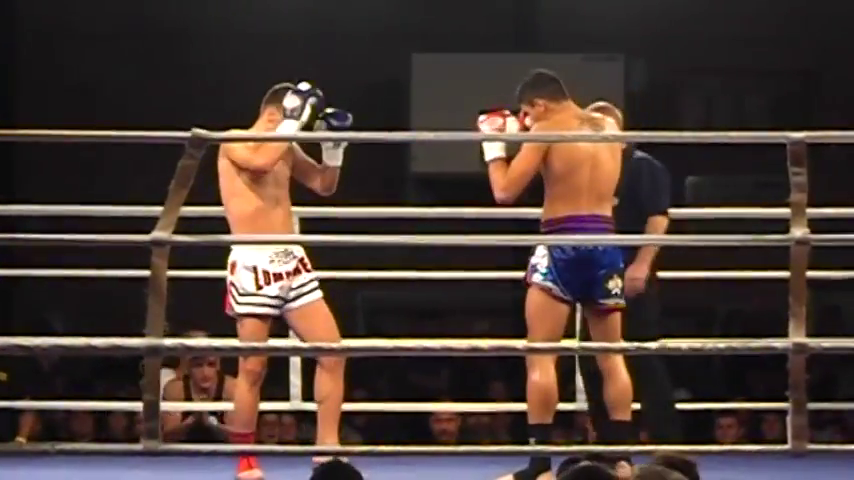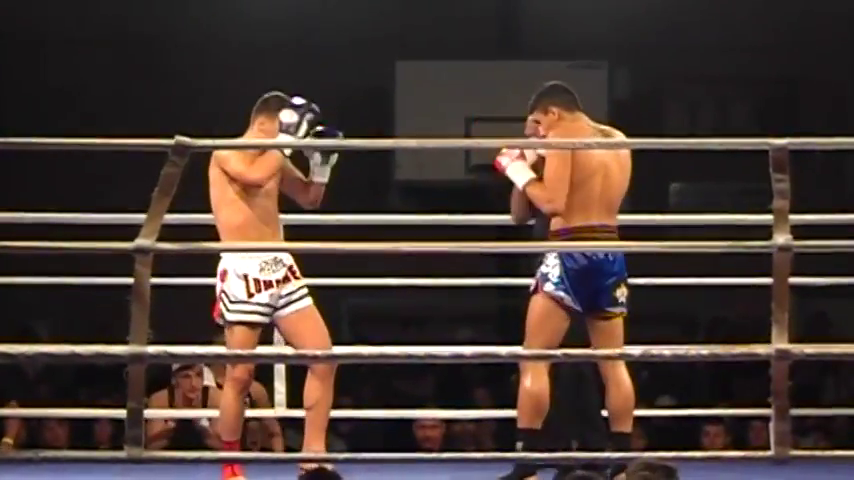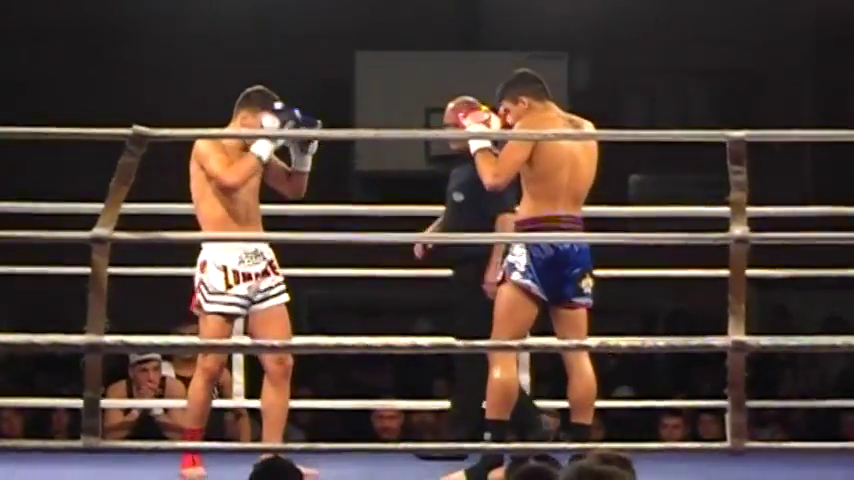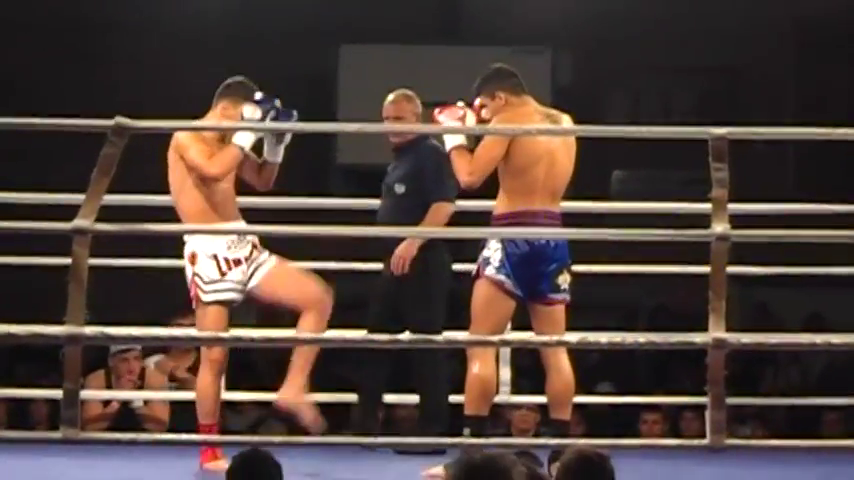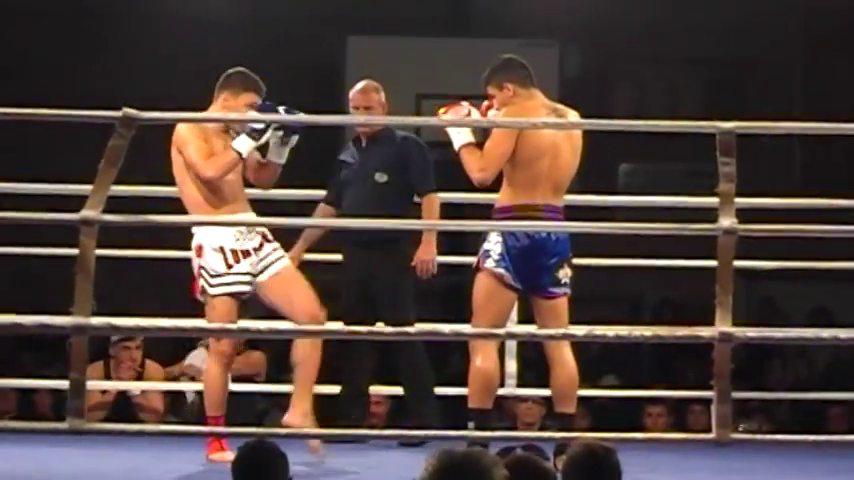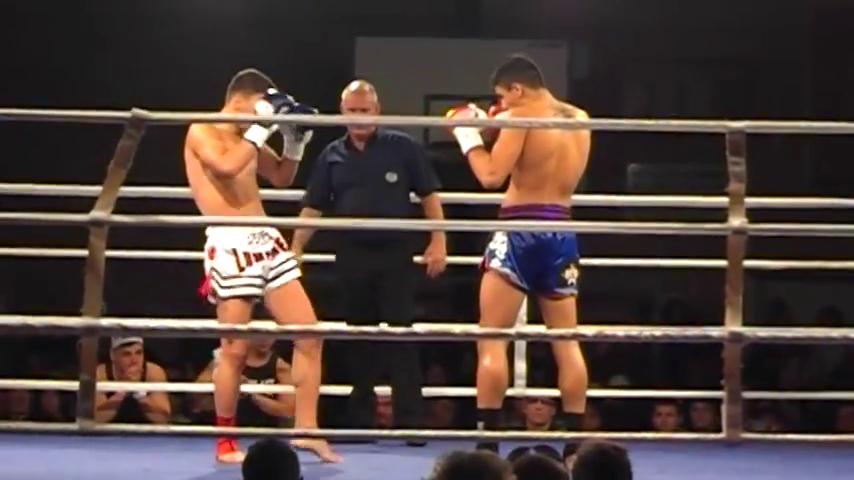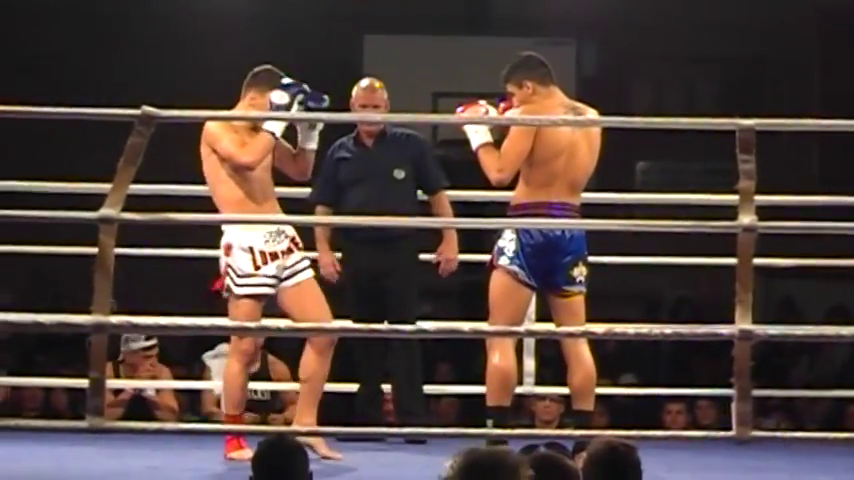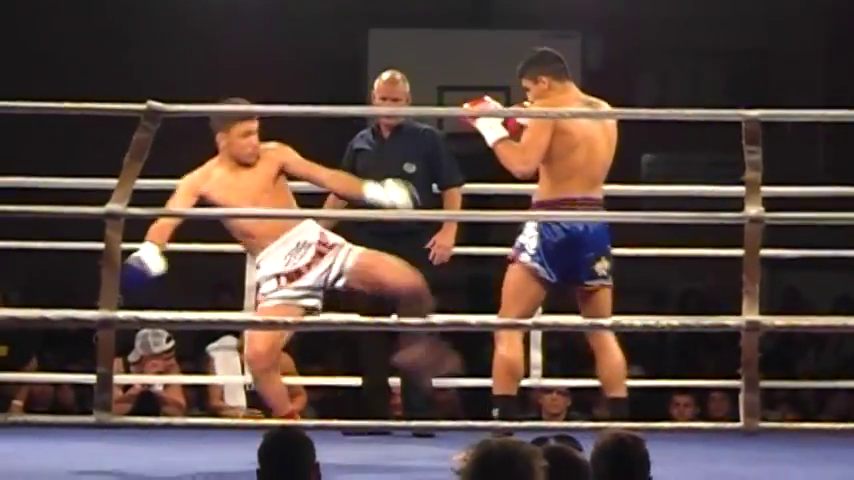
dt=0.4s
person 1, frame 1
left shoulder: (548, 129)
right shoulder: (609, 126)
left elbow: (505, 191)
left wrist: (491, 140)
right wrist: (519, 132)
left hip: (562, 245)
right hip: (604, 244)
left knee: (541, 356)
right knee: (611, 356)
person 1, frame 2
left shoulder: (564, 136)
right shoulder: (617, 139)
left elbow: (552, 203)
left wrist: (517, 170)
right wrist: (538, 160)
left hip: (571, 254)
right hip: (610, 253)
left knee: (534, 360)
right knee: (613, 363)
person 1, frame 3
left shoulder: (533, 125)
right shoulder: (585, 130)
left elbow: (495, 177)
left wrist: (477, 133)
right wrist: (502, 132)
left hip: (536, 244)
right hip: (574, 244)
left knee: (503, 351)
right knee: (577, 353)
person 1, frame 4
left shoulder: (509, 120)
right shoulder: (564, 124)
left elbow: (470, 176)
left wrist: (453, 131)
right wrist: (481, 126)
left hip: (513, 239)
right hip: (552, 239)
left knee: (481, 346)
right knee: (554, 349)
person 1, frame 5
left shoulder: (514, 115)
right shoulder: (571, 120)
left elbow: (482, 173)
left wrist: (460, 129)
right wrist: (491, 123)
left hip: (514, 232)
right hip: (554, 233)
left knee: (483, 341)
right knee: (558, 343)
person 1, frame 6
left shoulder: (522, 116)
right shoulder: (579, 120)
left elbow: (492, 175)
left wrist: (468, 133)
left hip: (521, 232)
right hip: (561, 232)
left knee: (491, 341)
right knee: (567, 343)
left ankle: (487, 444)
person 1, frame 7
left shoulder: (532, 115)
right shoulder: (591, 119)
left elbow: (500, 173)
left wrist: (478, 130)
left hip: (529, 229)
right hip: (570, 231)
left knee: (500, 339)
right knee: (575, 341)
person 1, frame 8
left shoulder: (548, 110)
right shoulder: (605, 113)
left elbow: (523, 165)
left wrist: (489, 126)
right wrist: (519, 121)
left hip: (552, 225)
right hip: (592, 223)
left knee: (509, 329)
right knee: (602, 333)
right ankle: (621, 424)
person 2, frame 1
left shoulder: (287, 151)
right shoulder: (235, 143)
left elbow: (326, 185)
right elbow: (260, 163)
left wrist: (332, 143)
right wrist: (292, 122)
left hip: (292, 261)
right hip: (253, 264)
left knee: (332, 355)
right knee: (253, 367)
left ankle: (327, 446)
person 2, frame 2
left shoulder: (274, 158)
right shoulder: (227, 152)
left elbow: (310, 199)
right elbow: (255, 178)
left wrist: (322, 160)
right wrist: (288, 137)
left hip: (281, 268)
right hip: (243, 271)
left knee: (322, 358)
right knee: (239, 374)
person 2, frame 3
left shoulder: (257, 150)
right shoulder: (208, 145)
left elbow: (294, 188)
right elbow: (231, 178)
left wrist: (302, 149)
right wrist: (269, 140)
left hip: (262, 262)
right hip: (222, 263)
left knee: (280, 364)
right knee: (210, 366)
person 2, frame 4
left shoulder: (222, 140)
right shoulder: (187, 138)
left elbow: (262, 181)
right elbow: (209, 170)
left wrist: (274, 140)
right wrist: (247, 130)
left hip: (242, 242)
right hip: (207, 251)
left knee: (319, 298)
right knee: (213, 356)
left ankle: (294, 389)
right ankle: (210, 449)
person 2, frame 5
left shoulder: (235, 135)
right shoulder: (188, 131)
left elbow: (264, 178)
right elbow: (210, 172)
left wrist: (280, 140)
right wrist: (250, 137)
left hip: (255, 238)
right hip: (217, 244)
left knee: (312, 317)
right knee: (223, 347)
left ankle: (300, 413)
right ankle: (216, 441)
person 2, frame 6
left shoulder: (248, 136)
right shoulder: (201, 132)
left elbow: (282, 176)
right elbow: (226, 166)
left wrist: (294, 139)
right wrist: (262, 126)
left hip: (267, 242)
right hip: (230, 247)
left knee: (309, 336)
right knee: (235, 349)
left ankle: (305, 427)
right ankle: (226, 442)
person 2, frame 7
left shoulder: (262, 131)
right shoulder: (217, 128)
left elbow: (300, 169)
right elbow: (247, 159)
left wrist: (307, 124)
right wrist: (277, 121)
left hip: (284, 240)
right hip: (245, 244)
left knee: (324, 332)
right knee: (245, 346)
left ankle: (303, 423)
right ankle: (234, 439)
person 2, frame 8
left shoulder: (273, 154)
right shoulder: (200, 181)
left elbow: (326, 177)
right elbow: (165, 223)
left wrist: (375, 191)
right wrist: (149, 252)
left hip: (316, 245)
right hip: (281, 272)
left knee: (407, 283)
right knee: (259, 355)
left ankle: (421, 349)
person 3, frame 1
left shoulder: (643, 167)
left elbow: (658, 218)
left wrist: (641, 266)
left hip: (633, 277)
left knee: (645, 361)
right knee: (593, 360)
left ankle: (667, 440)
person 3, frame 2
right shoulder: (540, 176)
right elbow: (520, 216)
left knee: (558, 359)
right knee: (573, 361)
left ankle: (556, 443)
right ankle: (590, 444)
person 3, frame 3
right shoulder: (459, 165)
left elbow: (507, 215)
left wrist: (496, 263)
right wrist: (433, 231)
left hip: (481, 270)
right hip: (465, 268)
left knee: (470, 351)
right knee: (475, 350)
left ankle: (466, 434)
right ankle: (528, 424)
person 3, frame 4
left shoulder: (431, 154)
right shoulder: (398, 159)
left elbow: (443, 205)
left wrist: (412, 243)
left hip: (423, 264)
right hip: (396, 265)
left knee: (425, 347)
left ankle: (435, 430)
right ankle: (366, 425)
person 3, frame 5
left shoulder: (406, 146)
right shoulder: (348, 154)
left elbow: (429, 196)
right elbow: (330, 206)
left wrist: (428, 243)
right wrist: (299, 247)
left hip: (393, 253)
right hip: (356, 254)
left knee: (401, 332)
right knee: (355, 335)
left ankle: (425, 418)
right ankle: (352, 418)
person 3, frame 6
left shoulder: (403, 147)
right shoulder: (332, 155)
left elbow: (429, 194)
right elbow: (313, 209)
left wrist: (439, 239)
right wrist: (295, 251)
left hip: (395, 252)
right hip: (352, 255)
right knee: (359, 337)
left ankle: (410, 421)
right ankle: (360, 420)
person 3, frame 7
left shoulder: (410, 144)
right shoulder: (339, 151)
left elbow: (437, 193)
right elbow: (324, 206)
left wrist: (449, 238)
right wrist: (323, 249)
left hip: (400, 249)
right hip: (357, 252)
right knee: (363, 334)
left ankle: (412, 419)
right ankle: (367, 418)
person 3, frame 8
left shoulder: (427, 138)
right shoulder: (360, 142)
left elbow: (451, 188)
right elbow: (340, 195)
left wrist: (448, 231)
left hip: (412, 244)
right hip: (369, 244)
right knee: (371, 327)
left ankle: (419, 412)
right ankle: (373, 410)
